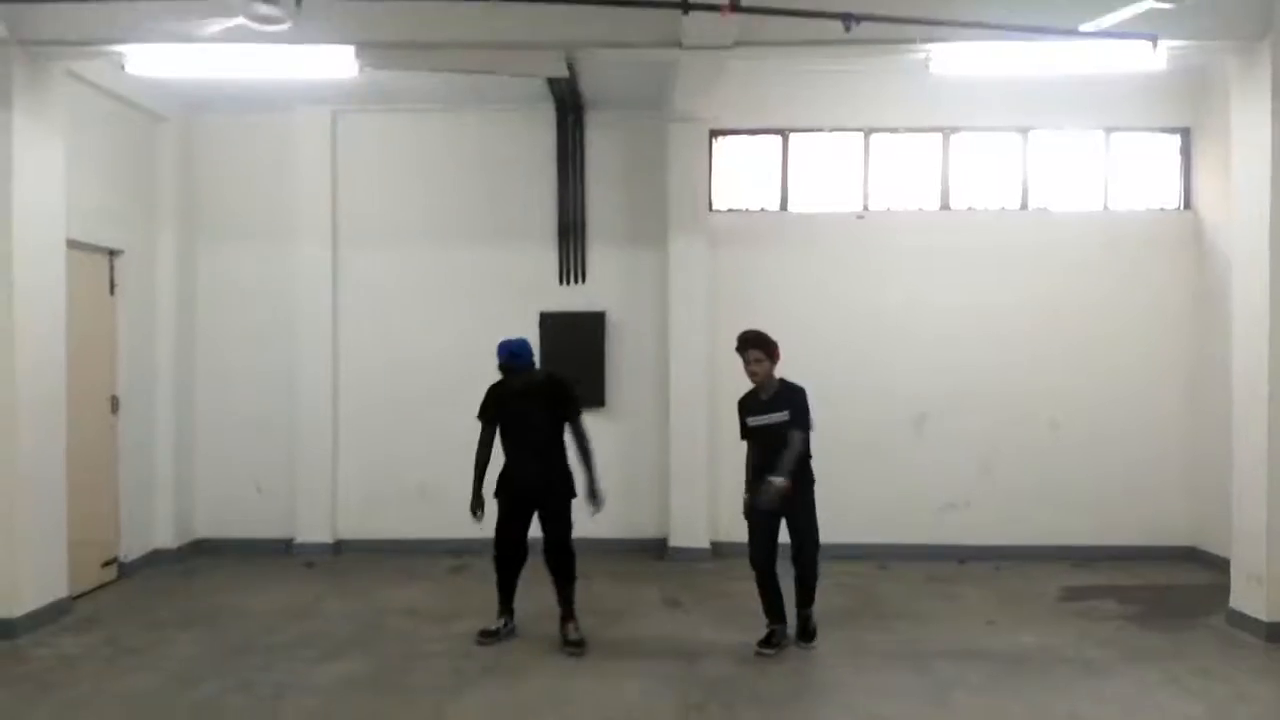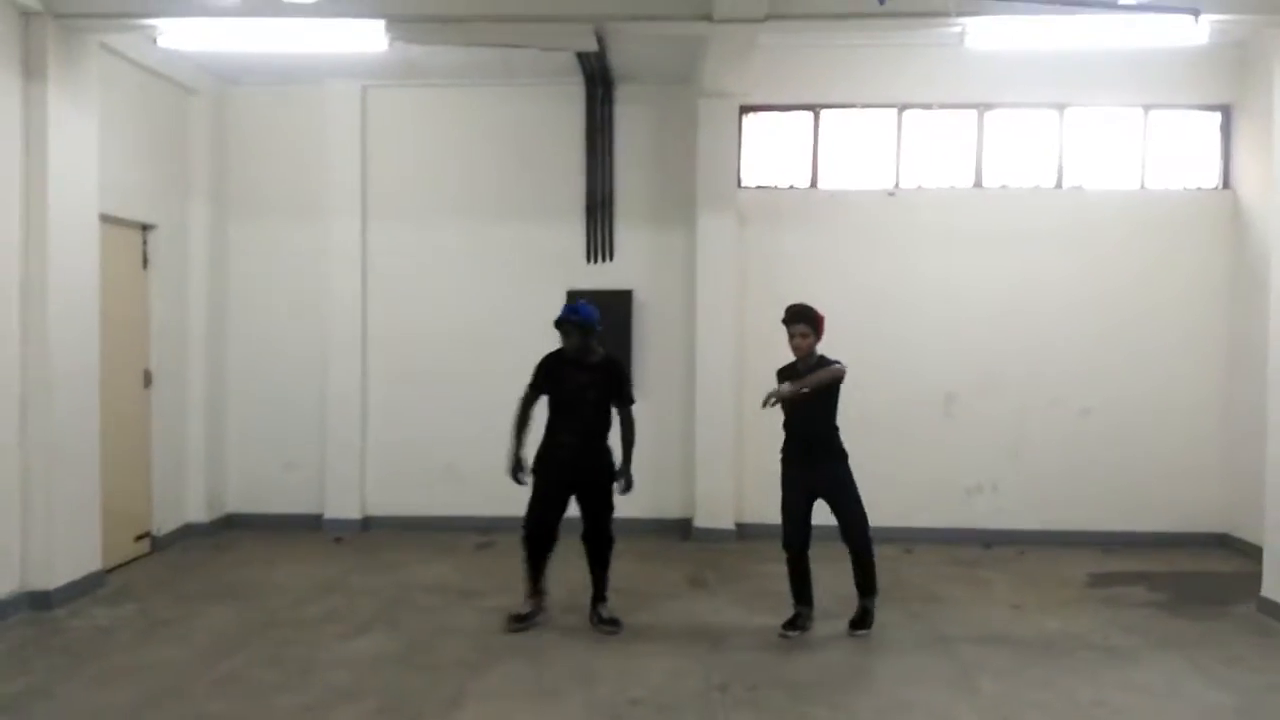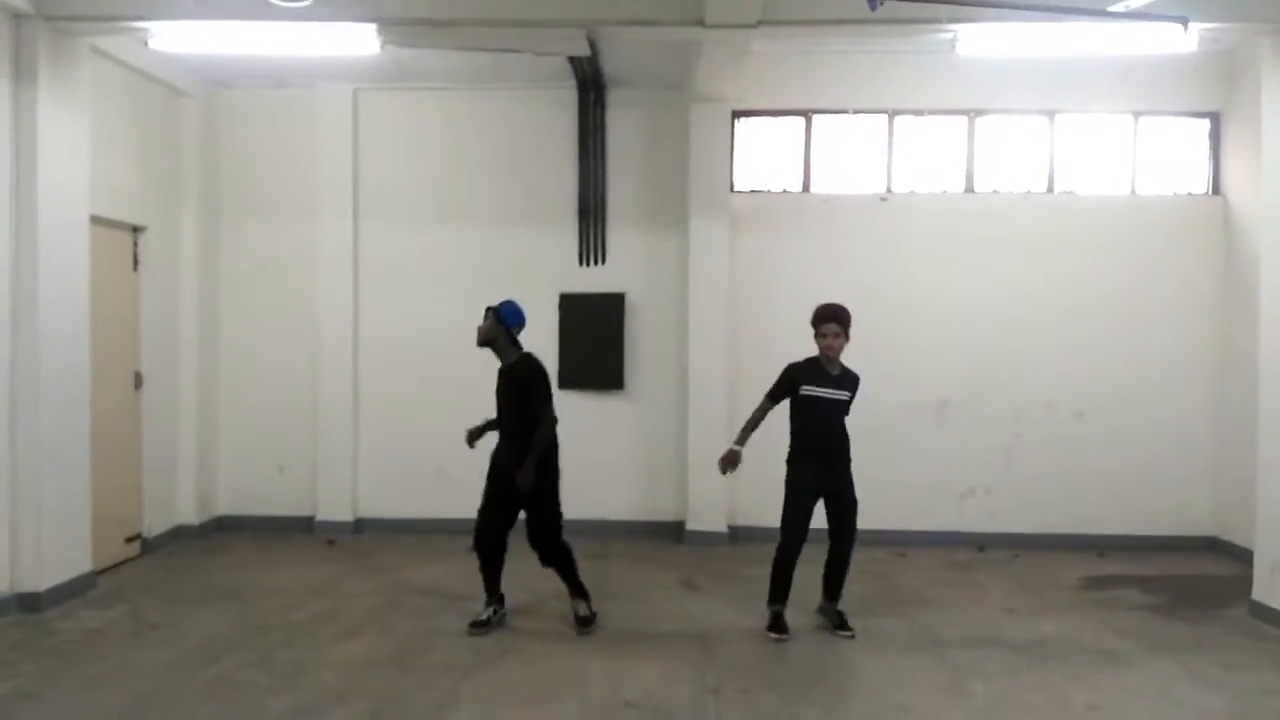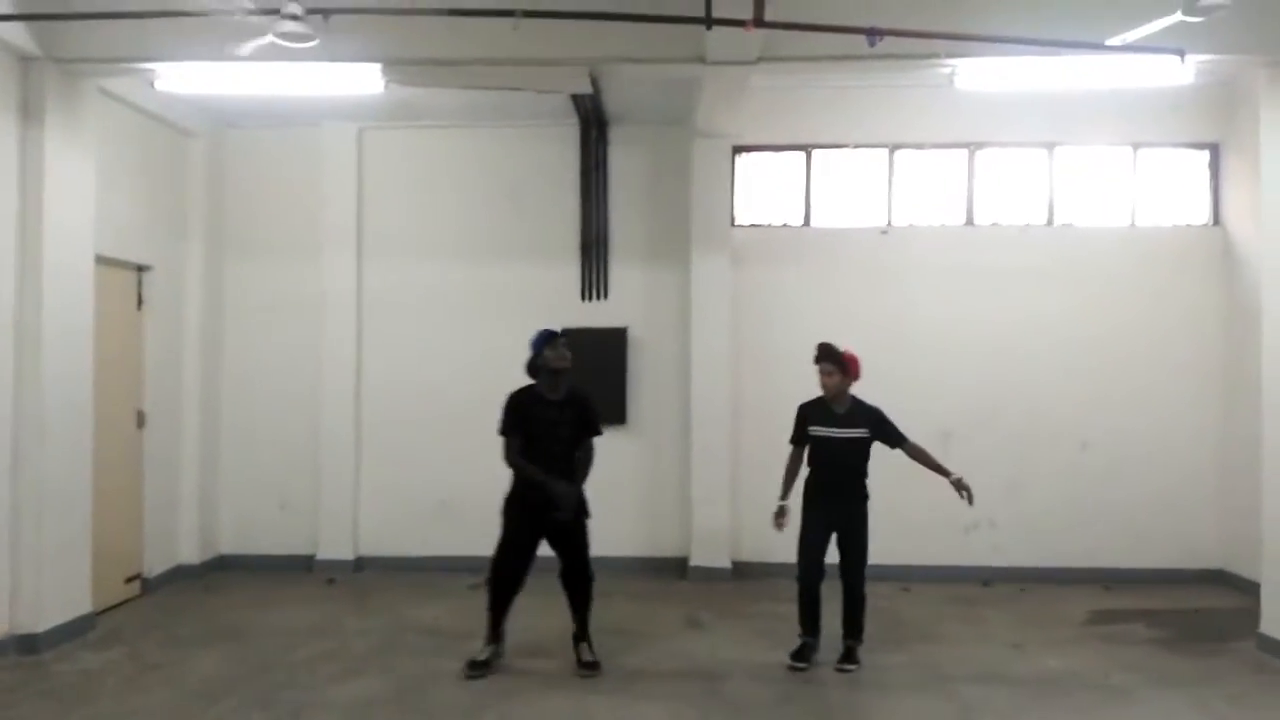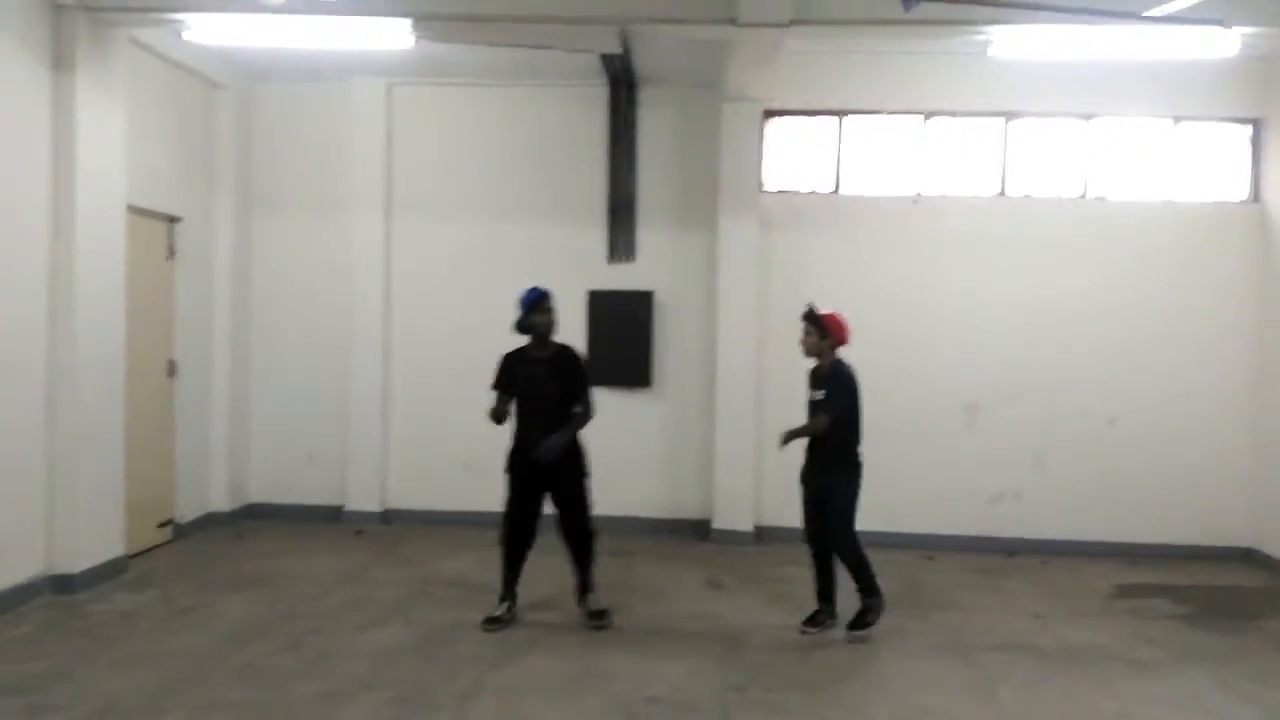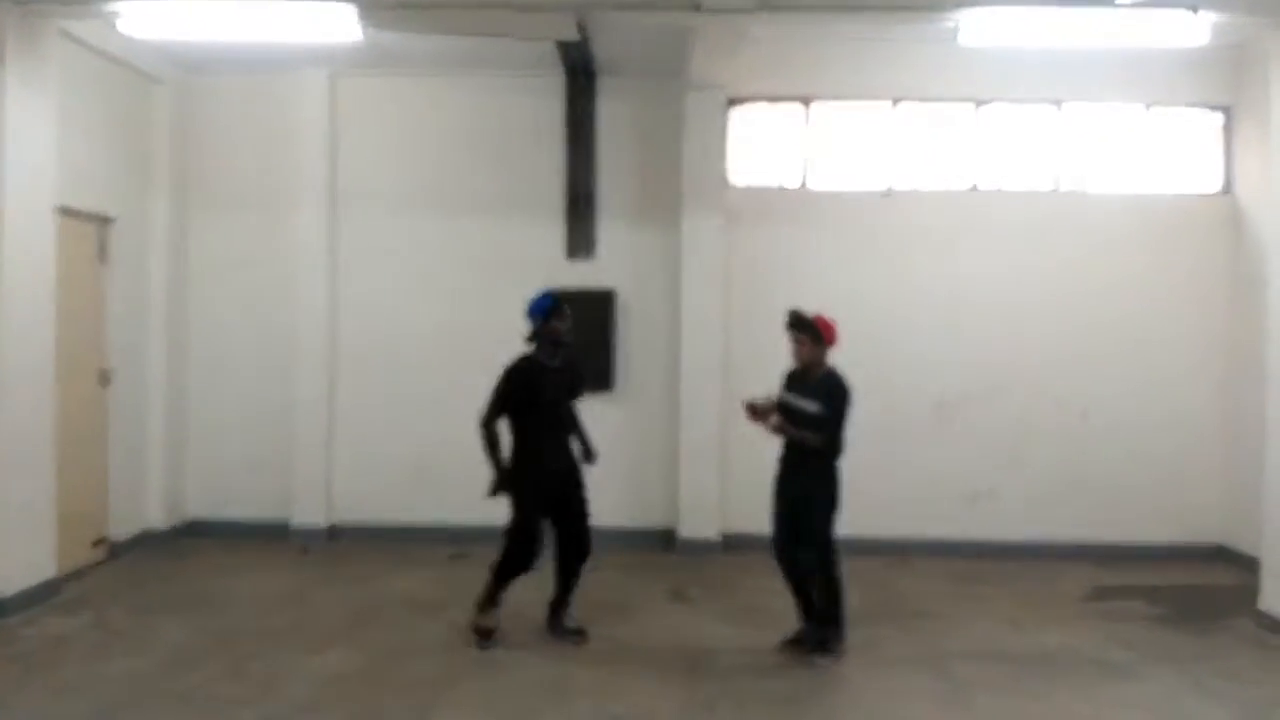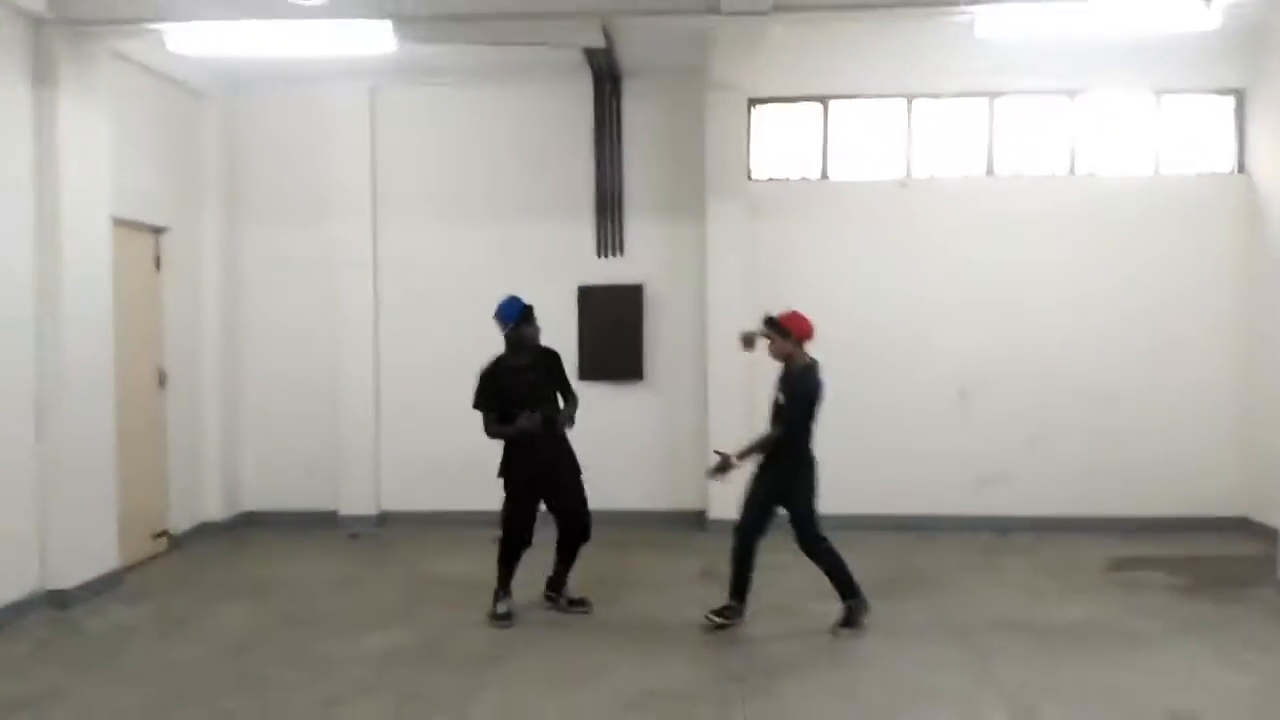
dt=0.7s
person 1, frame 1
left shoulder: (556, 388)
right shoulder: (498, 393)
left elbow: (578, 434)
right elbow: (486, 441)
left wrist: (592, 481)
right wrist: (476, 489)
left hip: (553, 481)
right hip: (514, 482)
left knee: (559, 549)
right knee: (507, 550)
left ankle: (569, 621)
right ankle: (505, 618)
person 1, frame 2
left shoulder: (612, 369)
right shoulder: (553, 363)
left elbow: (625, 418)
right elbow: (527, 404)
left wrist: (626, 464)
right wrist: (516, 452)
left hip: (596, 463)
right hip: (554, 460)
left knee: (599, 535)
right knee: (537, 530)
left ankle: (599, 603)
right ankle: (534, 598)
person 1, frame 3
left shoulder: (528, 369)
right shoulder: (505, 371)
left elbow: (547, 420)
left wrist: (528, 468)
right wrist: (486, 427)
left hip: (535, 469)
right hip: (504, 465)
left knee: (546, 539)
right knee: (487, 537)
left ankle: (579, 596)
right ankle: (494, 604)
person 1, frame 4
left shoulder: (579, 402)
right shoulder: (520, 401)
left elbow: (585, 454)
right elbow: (511, 455)
left wrist: (572, 492)
right wrist: (550, 484)
left hip: (567, 502)
right hip: (527, 501)
left knee: (579, 573)
right knee: (504, 574)
left ankle: (582, 641)
right ankle: (492, 644)
person 1, frame 5
left shoulder: (568, 359)
right shoulder: (512, 362)
left elbow: (585, 409)
right elbow: (502, 407)
left wrist: (563, 436)
right wrist: (497, 414)
left hip: (564, 458)
right hip: (525, 458)
left knee: (578, 528)
right knee: (516, 530)
left ankle: (587, 594)
right ankle: (507, 601)
person 1, frame 6
left shoulder: (568, 369)
right shoulder: (521, 373)
right elbow: (488, 423)
left wrist: (582, 442)
right wrist: (500, 472)
left hip: (565, 470)
right hip: (530, 473)
left knee: (576, 544)
right knee: (522, 547)
left ankle: (558, 613)
right ankle: (488, 605)
person 1, frame 7
left shoulder: (548, 358)
right shoulder: (494, 375)
left elbow: (566, 391)
right elbow: (490, 428)
left wrist: (570, 411)
right wrist: (515, 428)
left hip: (559, 456)
right hip: (522, 462)
left knee: (577, 525)
right knee: (516, 531)
left ankle: (556, 588)
right ankle: (502, 596)
person 2, frame 1
left shoulder: (795, 395)
right shoulder: (746, 404)
left elbow: (797, 441)
left wrist: (780, 479)
right wrist: (750, 493)
left hip: (797, 488)
right hip: (763, 489)
left knee: (806, 557)
right knee: (761, 561)
left ankle: (805, 612)
right ankle: (778, 626)
person 2, frame 2
left shoulder: (827, 367)
right shoulder: (785, 373)
left elbow: (839, 371)
left wrist: (789, 389)
left hip: (832, 465)
right hip: (795, 469)
left knee: (857, 533)
right knee: (794, 543)
left ankle: (867, 602)
right ankle: (803, 609)
person 2, frame 3
left shoulder: (851, 381)
right shoulder: (796, 372)
right elbow: (764, 408)
right wrist: (737, 445)
left hip: (840, 471)
right hip: (803, 469)
left knee: (844, 541)
right knee: (792, 541)
left ankle: (830, 607)
right ankle: (776, 610)
person 2, frame 4
left shoulder: (869, 416)
right shoulder: (808, 412)
left elbow: (908, 447)
right elbow: (796, 456)
left wrist: (951, 476)
right wrist: (784, 500)
left hip: (854, 506)
right hip: (817, 505)
left knee: (853, 578)
right knee: (808, 574)
left ankle: (851, 644)
right ankle: (808, 640)
person 2, frame 5
left shoulder: (841, 376)
right shoulder: (816, 374)
left elbow: (821, 424)
left wrist: (792, 433)
left hip: (842, 471)
right hip: (817, 468)
left knee: (842, 539)
right knee: (817, 539)
left ankle: (871, 598)
right ankle: (826, 607)
person 2, frame 6
left shoulder: (835, 388)
right shoulder: (794, 378)
left elbow: (818, 439)
left wrist: (775, 423)
right wrist: (767, 414)
left hip: (819, 482)
right hip: (790, 477)
left knee: (819, 555)
right knee: (787, 551)
left ankle: (833, 630)
right ankle: (813, 624)
person 2, frame 7
left shoulder: (805, 383)
right shoulder: (793, 367)
left elbow: (778, 432)
right elbow: (777, 336)
left wrist: (735, 459)
right wrist: (756, 334)
left hip: (796, 471)
right hip: (772, 466)
left knee: (810, 539)
right knee: (745, 533)
left ankle: (854, 602)
right ankle: (736, 604)
